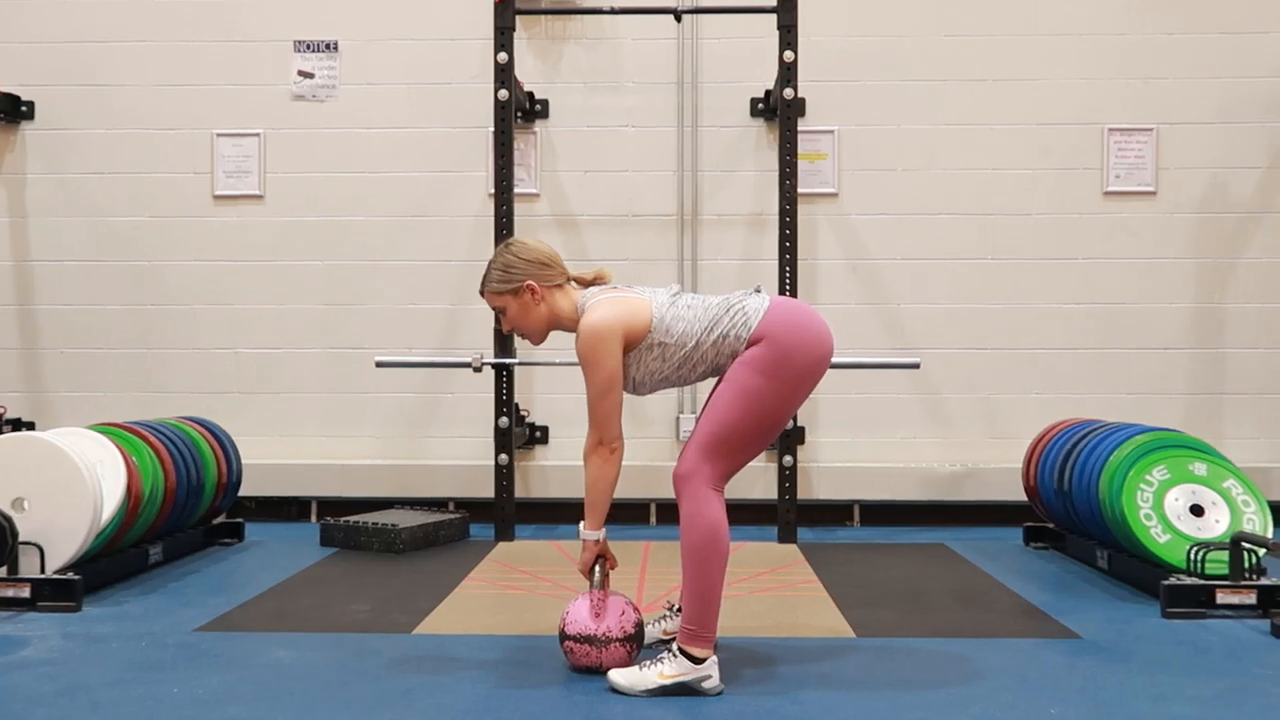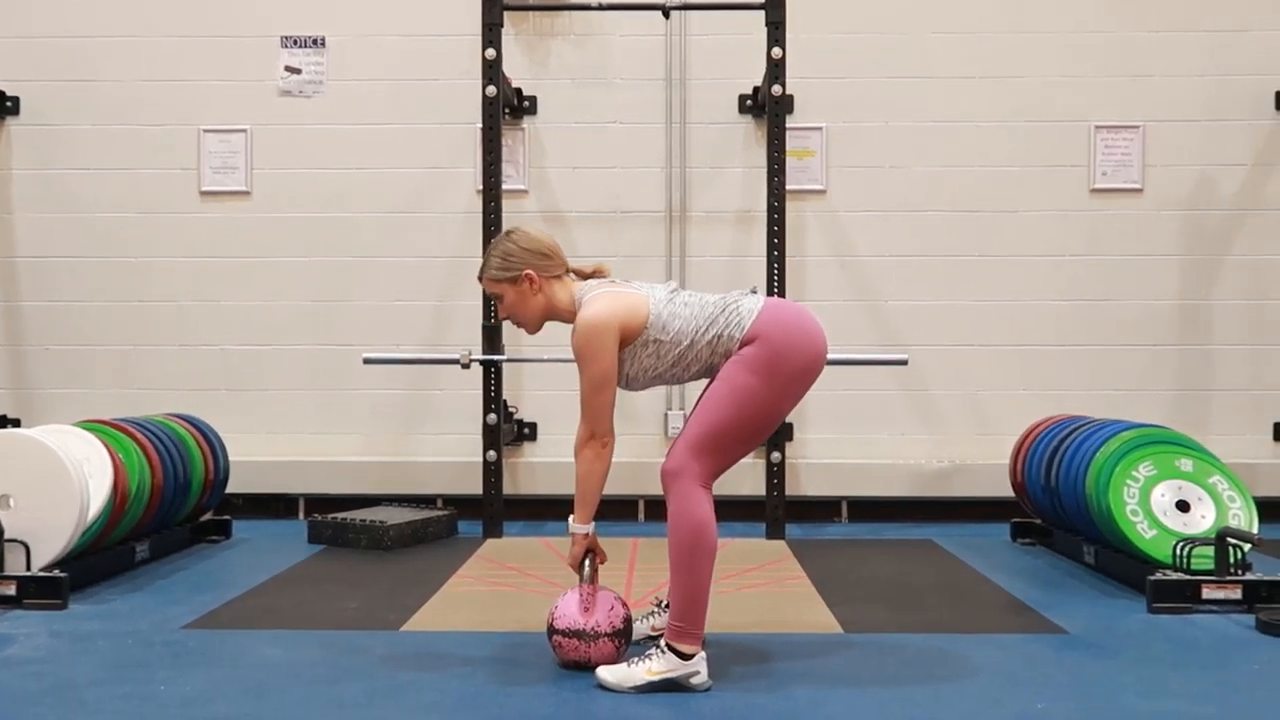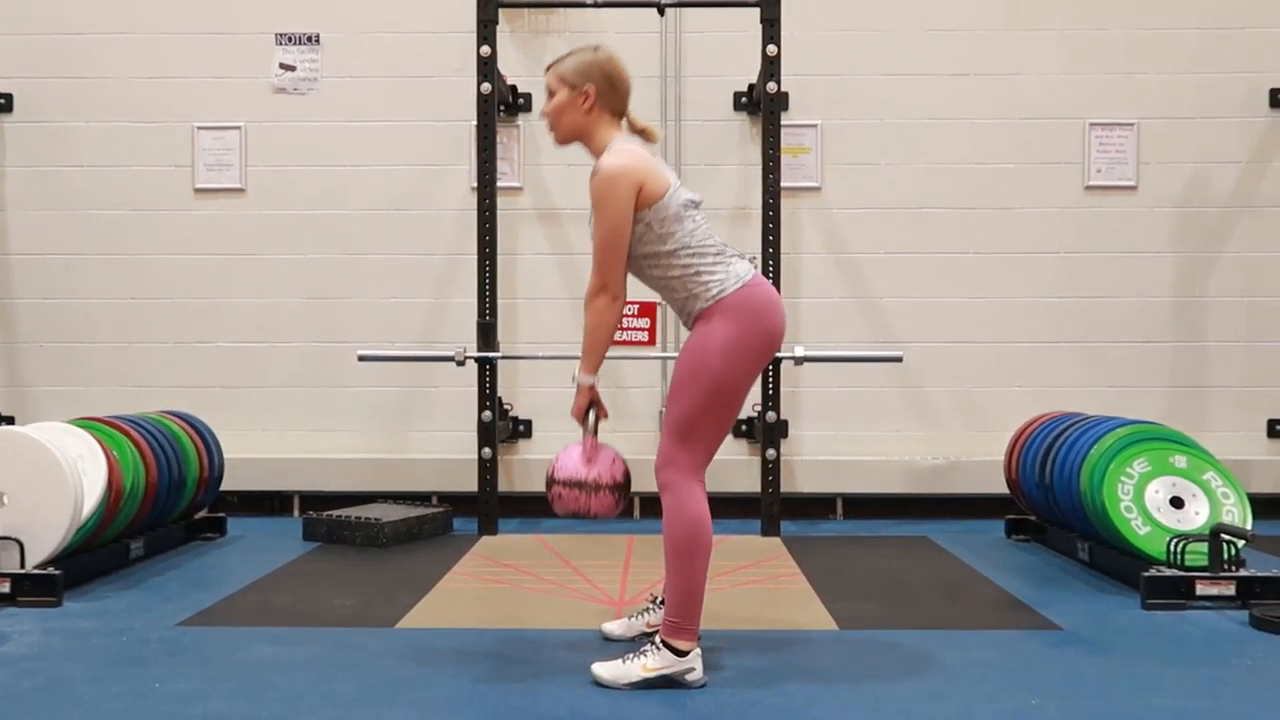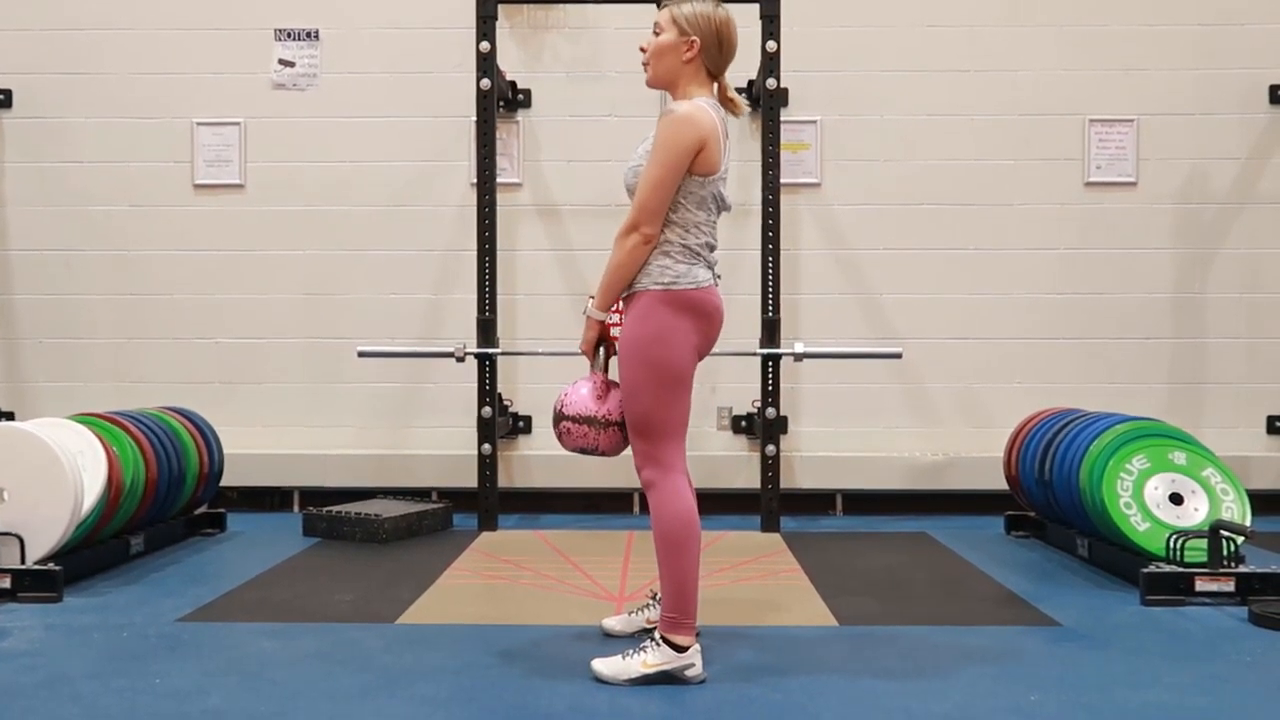
dt=0.5s
person 1, frame 1
left shoulder: (597, 324)
right shoulder: (599, 306)
left elbow: (606, 445)
right elbow: (602, 441)
left wrist: (592, 534)
right wrist: (595, 530)
left hip: (786, 341)
right hip: (784, 334)
left knee: (697, 478)
right knee: (699, 475)
left ankle: (695, 658)
right ankle: (691, 613)
person 1, frame 2
left shoulder: (594, 319)
right shoulder: (596, 300)
left elbow: (596, 439)
right elbow: (593, 434)
left wrist: (581, 528)
right wrist: (584, 523)
left hip: (781, 343)
right hip: (777, 338)
left knee: (685, 476)
right knee: (684, 473)
left ankle: (683, 654)
right ankle: (679, 610)
person 1, frame 3
left shoulder: (615, 168)
right shoulder: (624, 158)
left elbow: (605, 291)
right elbow: (609, 287)
left wrist: (585, 380)
right wrist: (590, 378)
left hip: (736, 315)
right hip: (739, 310)
left knee: (677, 472)
right knee: (680, 466)
left ankle: (678, 649)
right ankle: (673, 606)
person 1, frame 4
left shoulder: (686, 116)
right shoulder: (703, 118)
left elbow: (640, 230)
left wrist: (596, 310)
right wrist: (613, 309)
left hip: (666, 305)
right hip: (682, 301)
left knee: (660, 469)
right knee: (662, 465)
left ankle: (678, 645)
right ankle: (673, 604)
